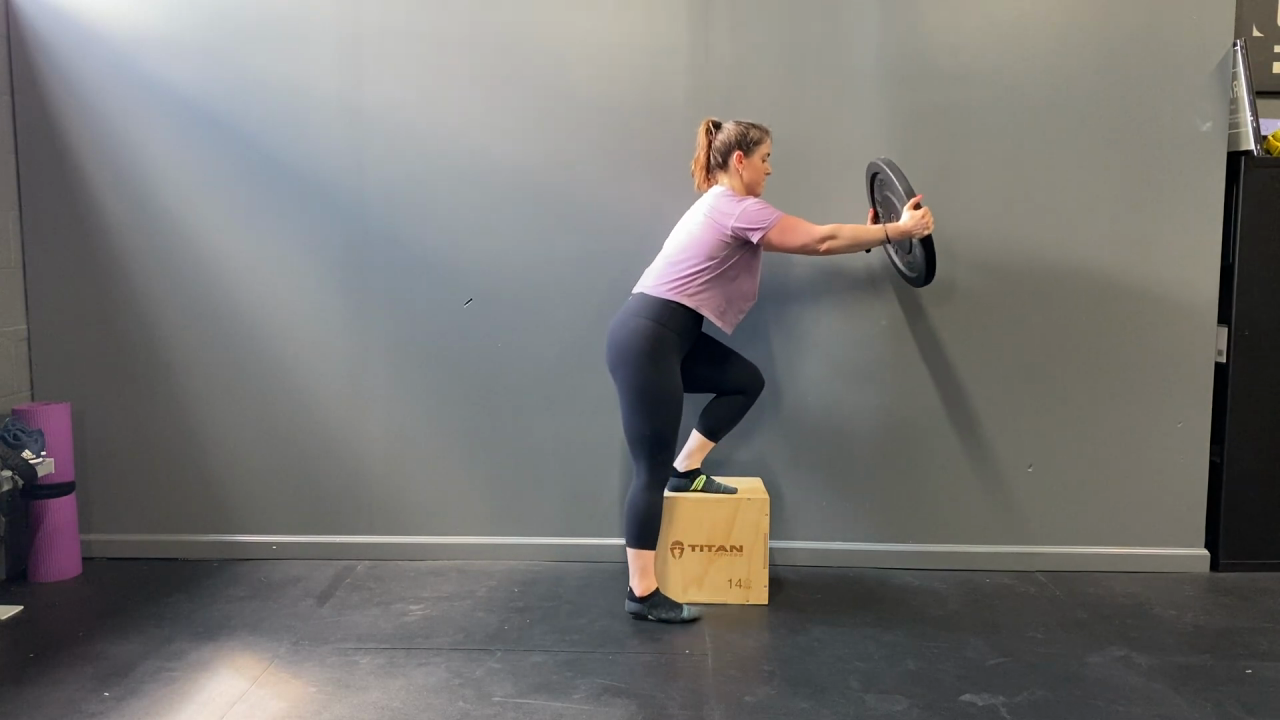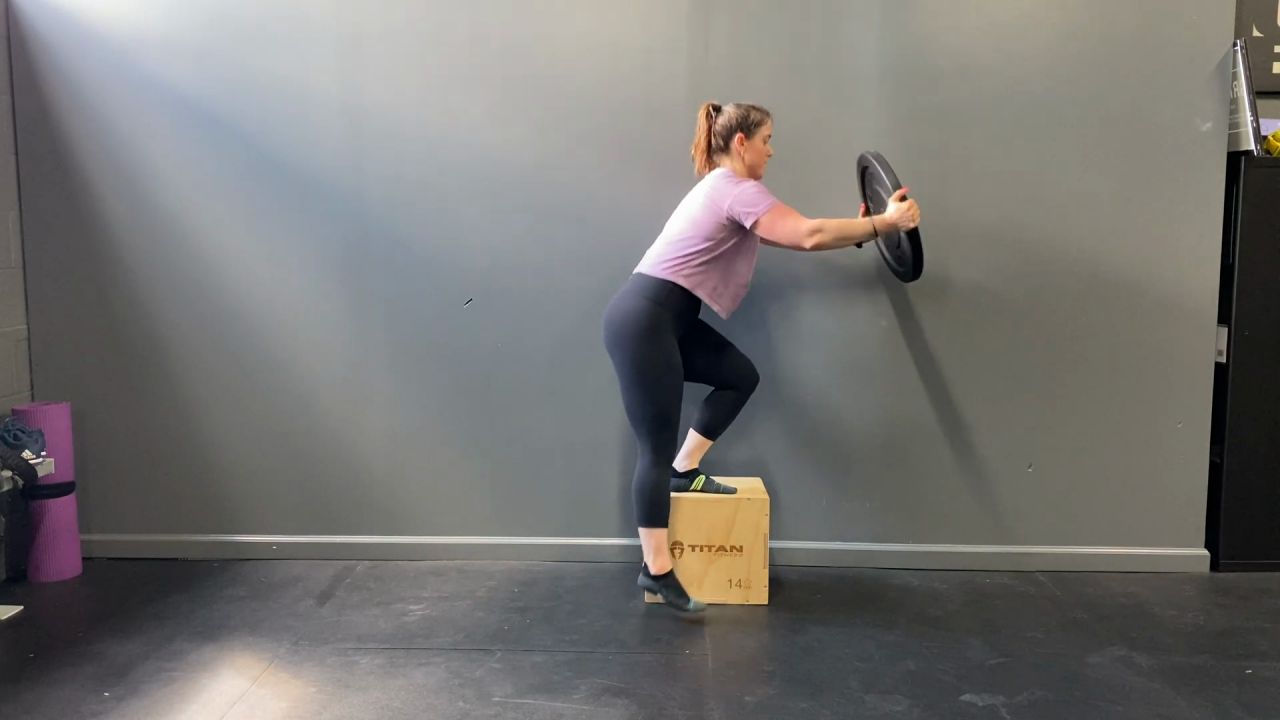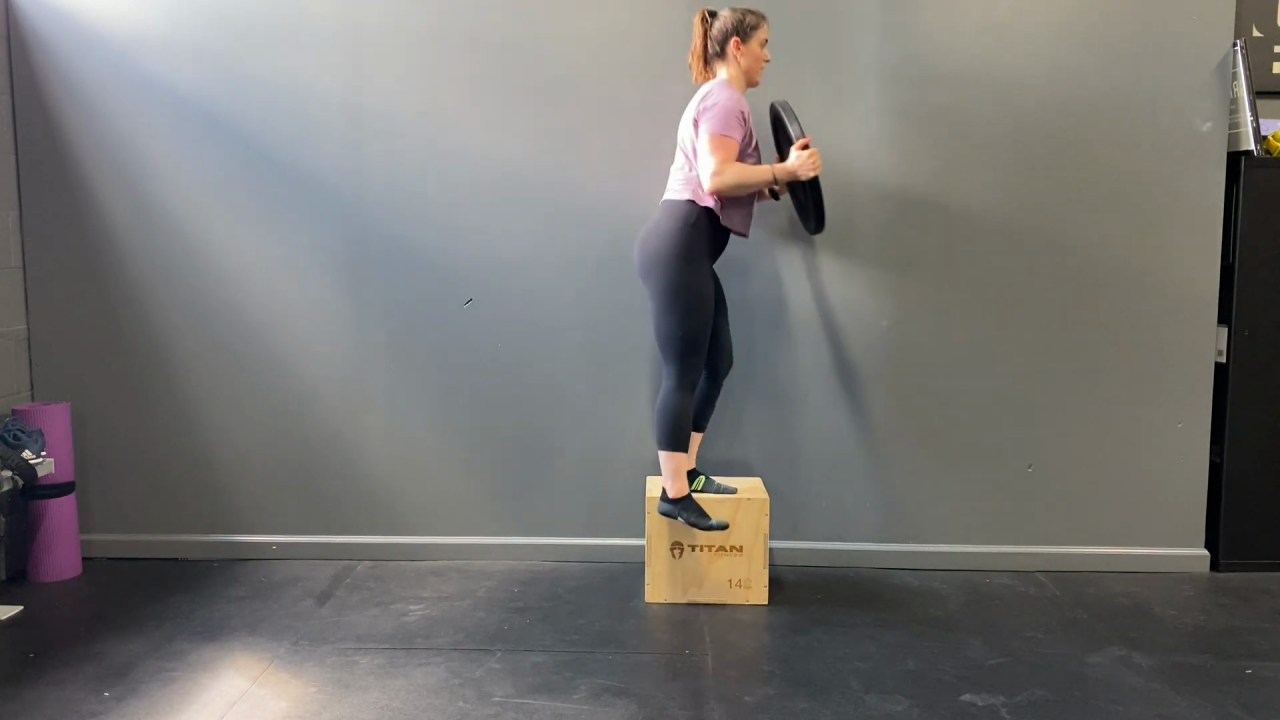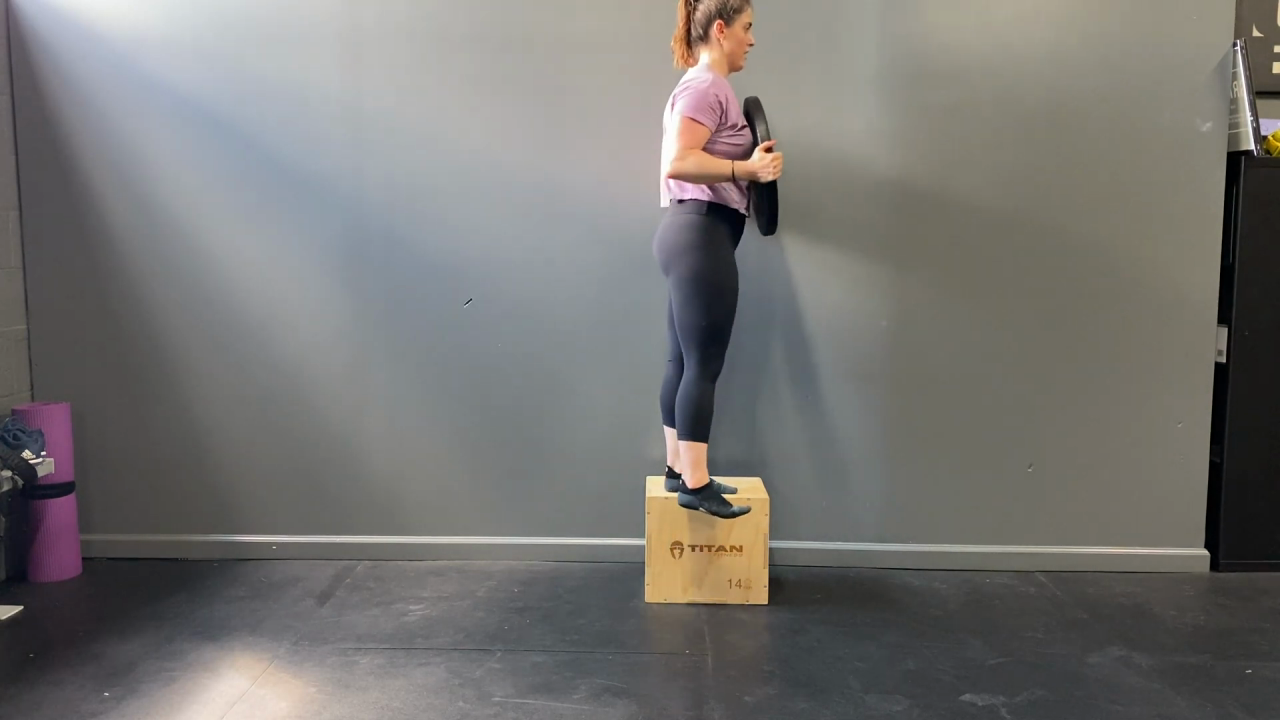
dt=0.5s
person 1, frame 1
left shoulder: (723, 207)
right shoulder: (739, 209)
left elbow: (803, 244)
right elbow: (819, 239)
left wrist: (868, 236)
right wrist: (897, 230)
left hip: (662, 334)
right hip: (645, 340)
left knee: (745, 381)
right knee: (651, 470)
left ankle: (685, 469)
right ankle: (642, 593)
person 1, frame 2
left shoulder: (724, 189)
right shoulder: (736, 189)
left elbow: (790, 243)
right elbow: (807, 234)
left wrist: (861, 232)
right wrist: (881, 224)
left hip: (662, 317)
right hip: (644, 322)
left knee: (740, 377)
right knee: (656, 448)
left ankle: (683, 469)
right ankle: (657, 570)
person 1, frame 3
left shoulder: (721, 101)
right shoulder: (723, 100)
left elbow: (733, 188)
right elbow: (717, 179)
left wrist: (781, 181)
right wrist: (784, 169)
left hip: (687, 250)
right hip: (677, 247)
left knee: (715, 364)
right knee: (684, 374)
left ankle: (687, 473)
right ankle: (674, 493)
person 1, frame 4
left shoulder: (709, 87)
right shoulder: (703, 86)
right elbow: (677, 162)
left wrist: (752, 168)
right wrist: (747, 168)
left hip: (694, 234)
right hip: (700, 235)
left knee: (686, 362)
right knee: (703, 366)
left ankle: (680, 470)
right ankle: (696, 487)
